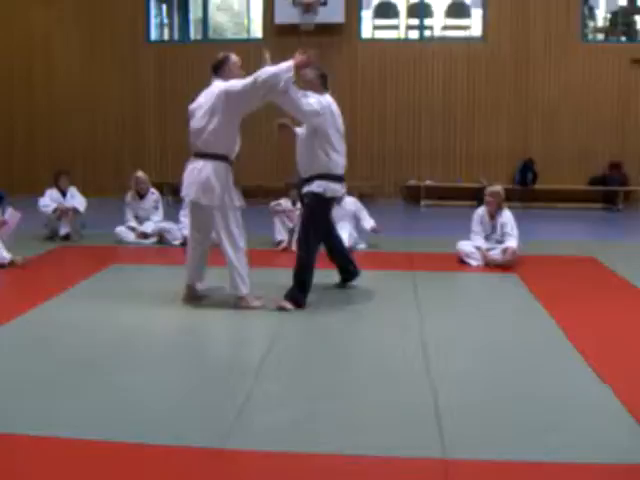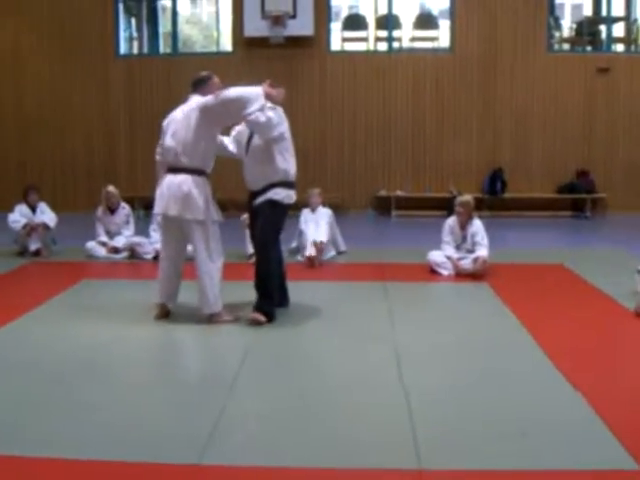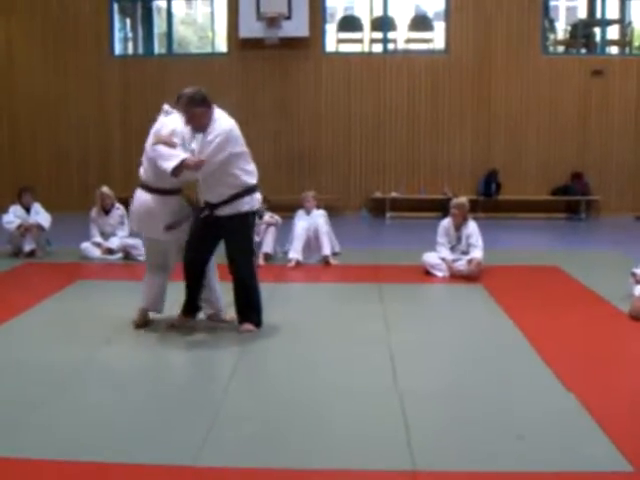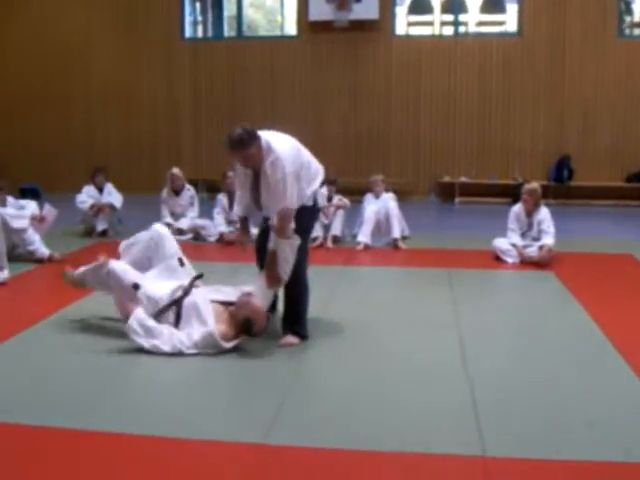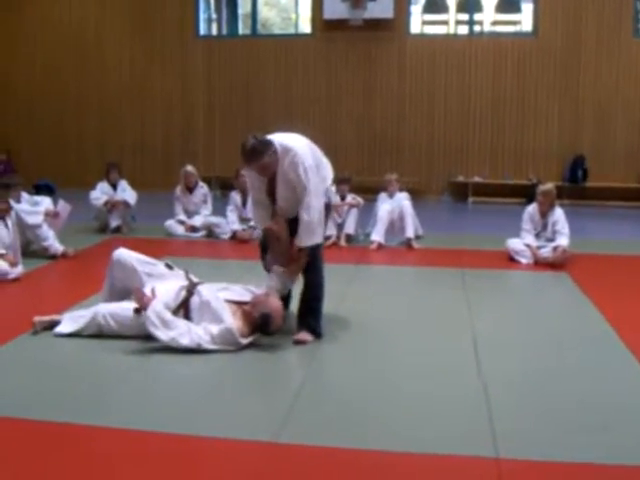
dt=1s
person 1, frame 1
left shoulder: (202, 97)
right shoulder: (228, 91)
right elbow: (258, 81)
right wrist: (293, 64)
left hip: (197, 169)
right hip: (215, 172)
left knee: (199, 234)
right knee: (232, 237)
left ankle: (191, 288)
right ankle: (242, 294)
person 1, frame 2
left shoulder: (175, 114)
right shoulder: (205, 107)
left elbow: (160, 154)
right elbow: (229, 97)
right wrist: (263, 92)
left hip: (170, 186)
right hip: (192, 187)
left knee: (170, 251)
right knee: (208, 252)
left ankle: (162, 304)
right ankle: (213, 309)
person 1, frame 3
left shoulder: (166, 120)
right shoulder: (174, 125)
right elbow: (160, 151)
right wrist: (185, 162)
left hip: (144, 201)
right hip: (162, 203)
left knee: (159, 263)
left ankle: (145, 312)
right ankle: (214, 310)
person 1, frame 4
left shoulder: (212, 336)
right shoulder: (256, 299)
left elbow: (168, 341)
left wrist: (133, 315)
left hip: (166, 305)
right hip: (188, 285)
left knee: (111, 268)
right knee: (158, 231)
left ankle: (83, 277)
person 1, frame 5
left shoulder: (230, 331)
right shoulder: (257, 299)
left elbow: (183, 335)
left wrist: (150, 308)
left hip: (169, 308)
left knee: (100, 315)
right knee: (120, 258)
left ankle: (59, 320)
right ankle: (114, 306)
person 2, frame 1
left shoulder: (323, 105)
right shoulder: (319, 106)
left elbow: (291, 99)
right wrist: (293, 132)
left hip: (322, 184)
right hip: (320, 182)
left knee: (307, 238)
right knee: (324, 230)
left ankle: (296, 296)
right ankle: (349, 271)
person 2, frame 2
left shoulder: (274, 113)
right shoulder: (248, 122)
left elbow: (262, 122)
right elbow: (231, 146)
left hip: (276, 192)
right hip: (258, 193)
left knee: (264, 245)
right knee: (266, 245)
left ankle: (264, 307)
right ankle: (278, 296)
person 2, frame 3
left shoulder: (222, 130)
right shoulder: (208, 126)
left elbow: (197, 167)
left hip: (239, 205)
right hip: (214, 204)
left knee: (241, 263)
right knee: (194, 255)
left ankle: (251, 317)
right ankle: (190, 309)
person 2, frame 4
left shoulder: (280, 155)
right shoulder: (246, 155)
left elbow: (286, 212)
right elbow: (244, 188)
left wrist: (274, 256)
right wrist: (242, 222)
left hip: (303, 199)
right hip: (274, 202)
left knee: (293, 259)
right knee: (262, 250)
left ankle: (295, 328)
right ankle: (266, 306)
person 2, frame 5
left shoulder: (298, 156)
right shoulder: (257, 162)
left elbow: (311, 208)
right elbow: (259, 202)
left wrist: (301, 252)
left hip: (314, 196)
right hip: (282, 202)
left knee: (310, 259)
right knee: (268, 249)
left ankle: (310, 326)
